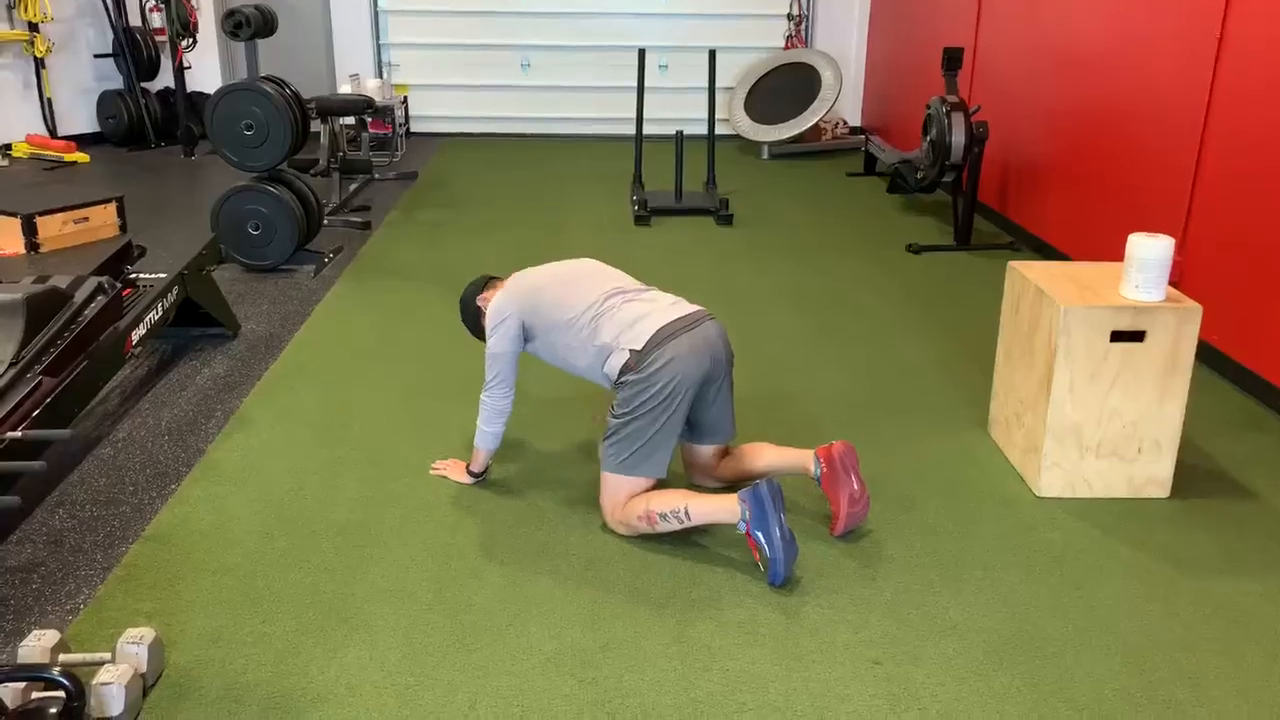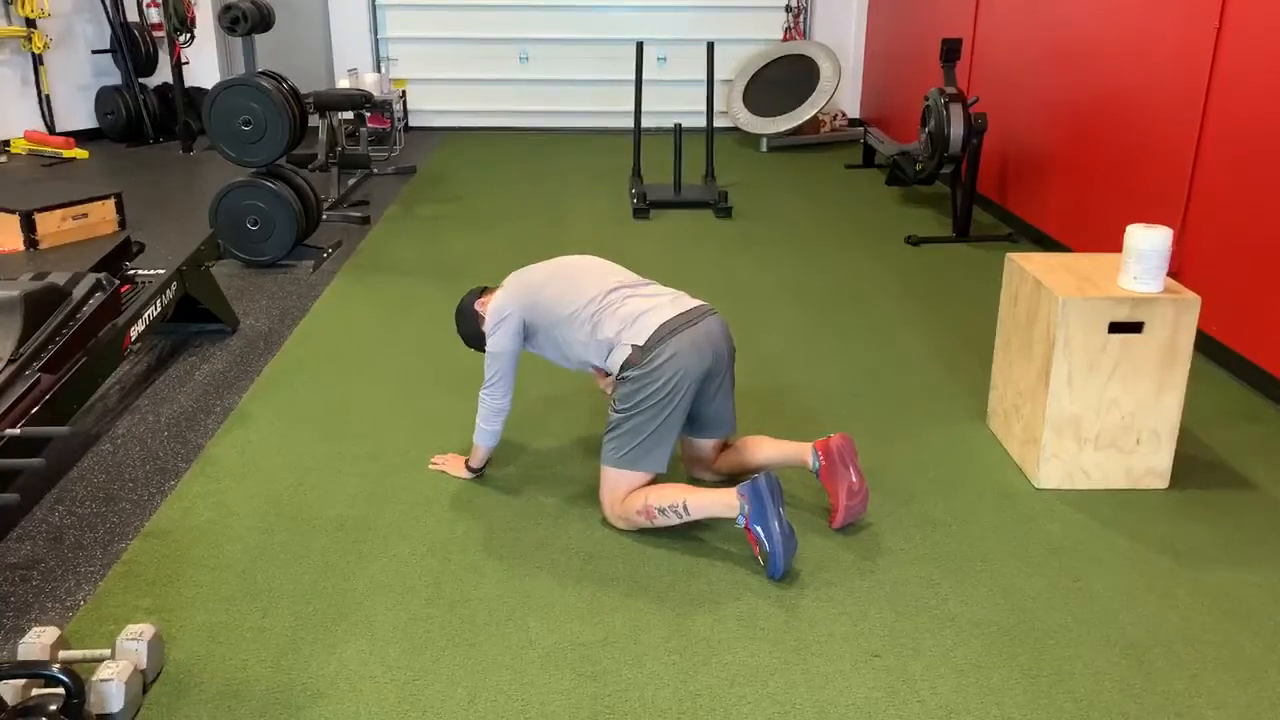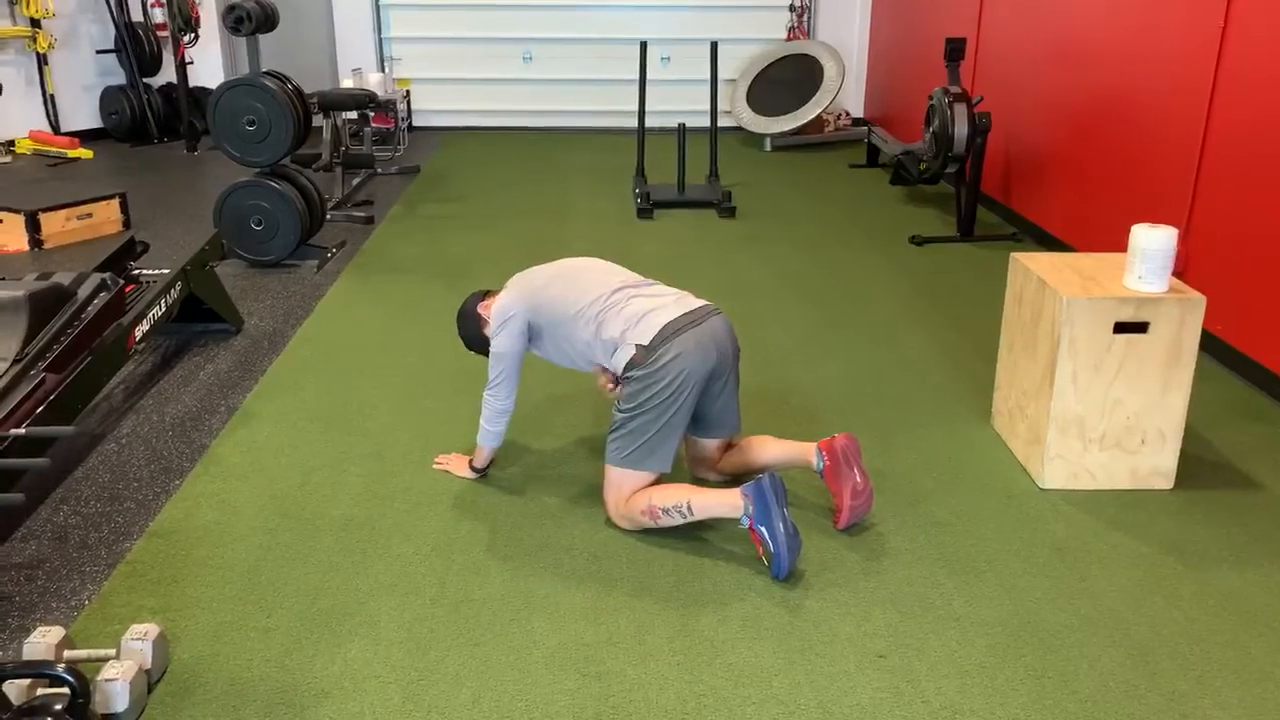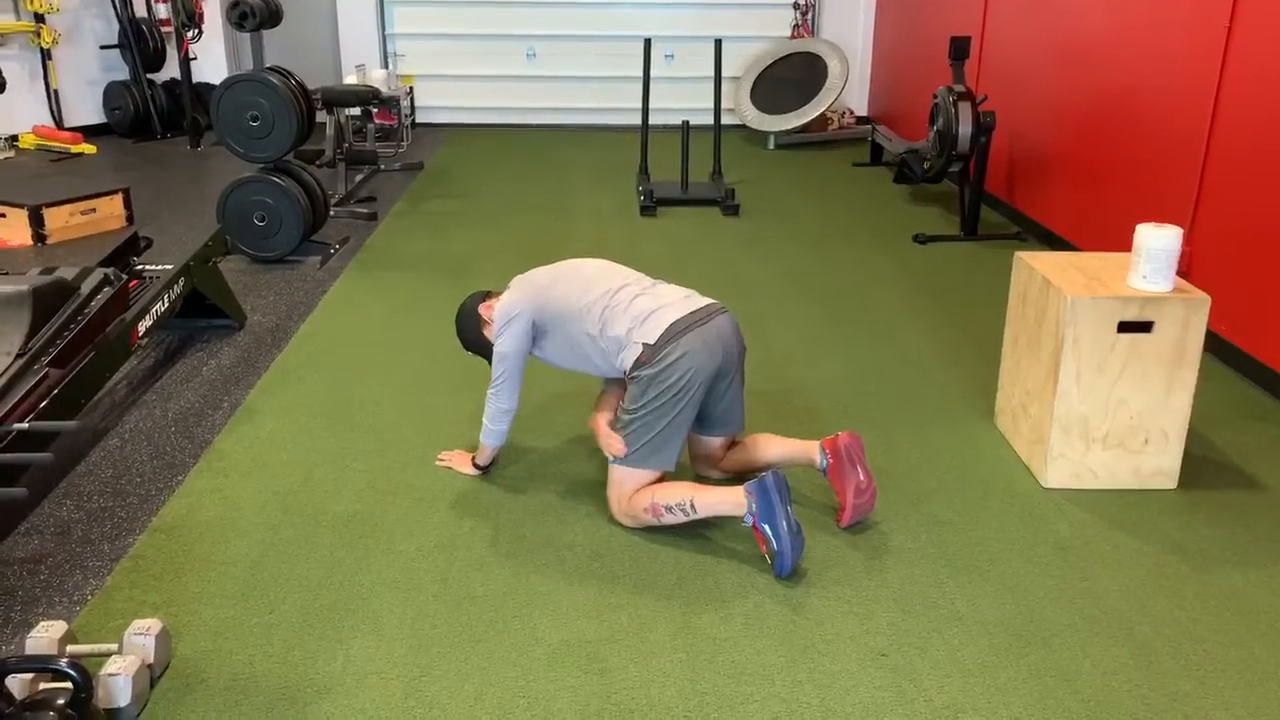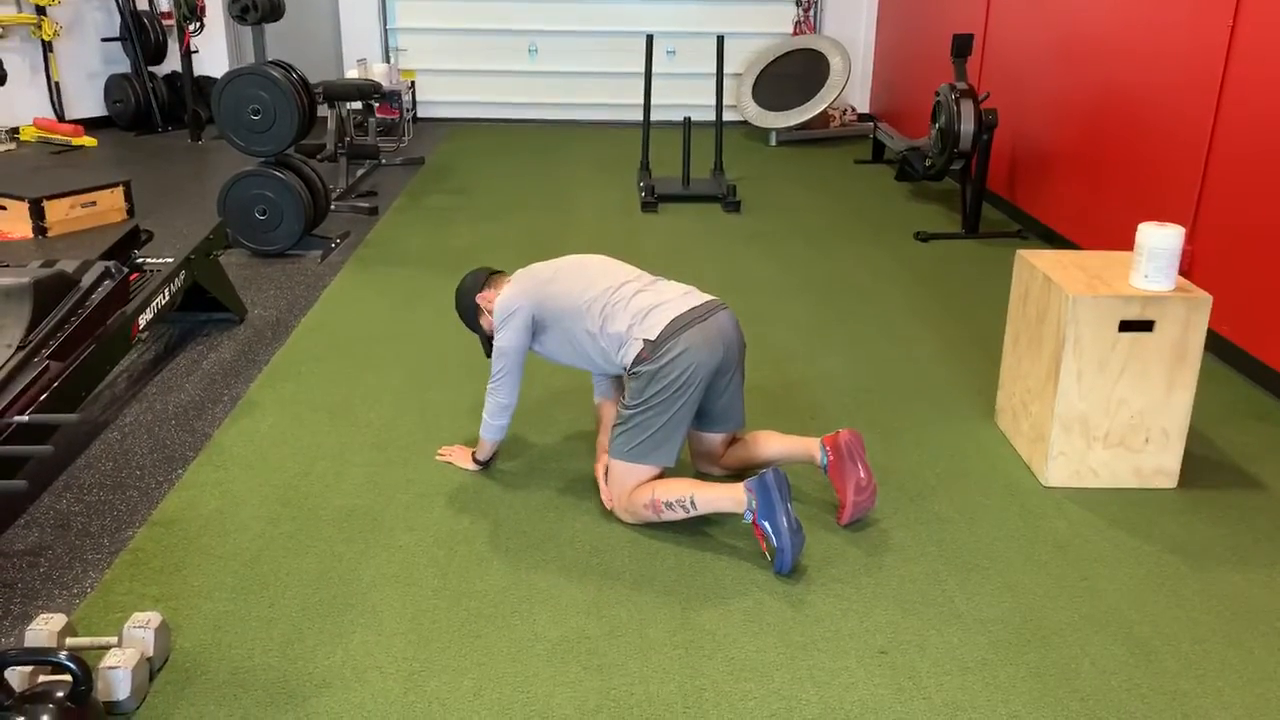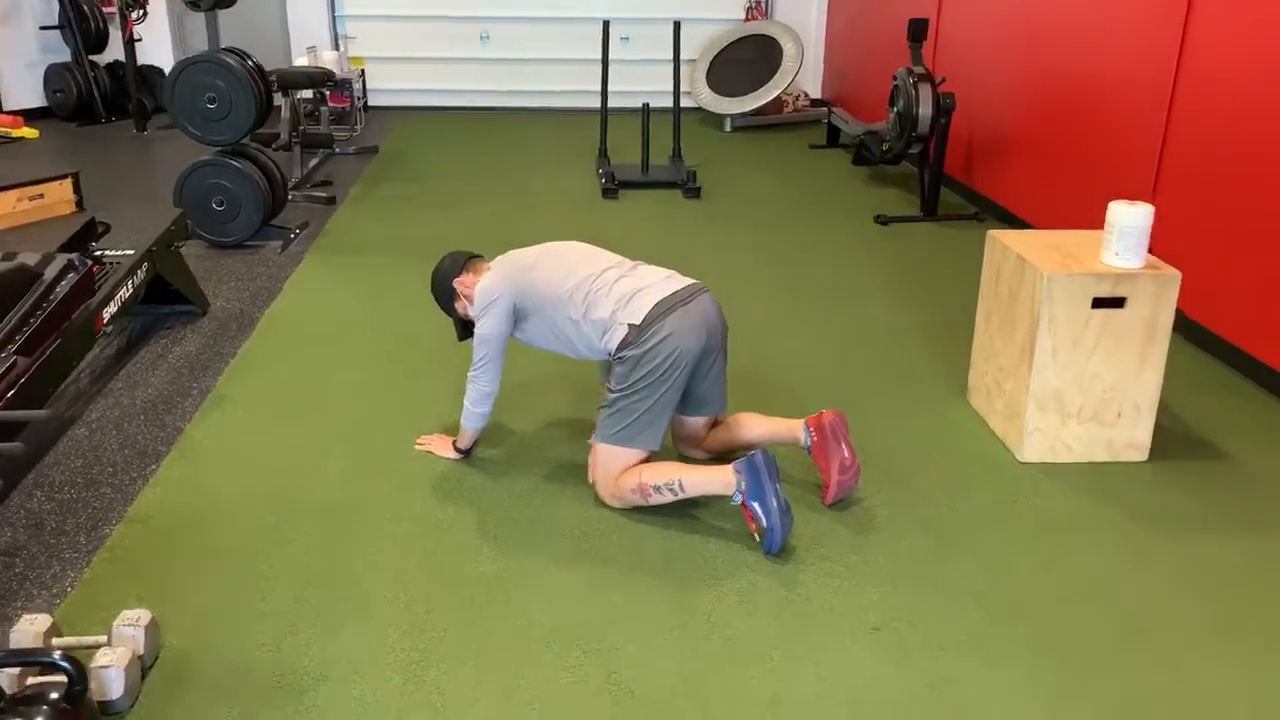
dt=0.7s
person 1, frame 1
left shoulder: (504, 306)
right shoulder: (567, 271)
left elbow: (497, 395)
left wrist: (475, 468)
right wrist: (619, 431)
left hip: (660, 359)
right hip: (705, 331)
left knee: (620, 513)
right knee: (708, 469)
left ankle: (744, 510)
right ankle: (821, 463)
person 1, frame 2
left shoulder: (505, 306)
right shoulder: (556, 274)
left elbow: (496, 395)
left wrist: (473, 464)
right wrist: (613, 377)
left hip: (662, 354)
right hip: (708, 326)
left knee: (619, 507)
right knee: (707, 462)
left ankle: (743, 503)
right ankle: (820, 455)
person 1, frame 3
left shoulder: (509, 306)
right shoulder: (552, 280)
left elbow: (500, 395)
left wrist: (477, 463)
right wrist: (610, 374)
left hip: (666, 353)
right hip: (711, 325)
left knee: (623, 507)
right knee: (710, 462)
left ankle: (747, 503)
right ankle: (824, 455)
person 1, frame 4
left shoulder: (513, 307)
right shoulder: (555, 287)
left elbow: (502, 396)
left wrist: (480, 459)
right wrist: (602, 415)
left hip: (672, 351)
right hip: (718, 324)
left knee: (626, 505)
right knee: (713, 458)
left ankle: (750, 500)
right ankle: (826, 453)
person 1, frame 5
left shoulder: (513, 301)
right shoulder: (556, 280)
left elbow: (502, 390)
right elbow: (606, 365)
left wrist: (480, 455)
right wrist: (605, 450)
left hip: (672, 348)
right hip: (718, 321)
left knee: (627, 501)
right knee: (713, 456)
left ankle: (751, 499)
right ankle: (828, 450)
person 1, frame 6
left shoulder: (492, 288)
right shoulder: (536, 266)
left elbow: (484, 379)
left wrist: (461, 444)
right wrist: (610, 426)
left hip: (657, 332)
right hip: (698, 304)
left knee: (613, 486)
right knee: (696, 440)
left ankle: (739, 479)
right ankle: (812, 431)
